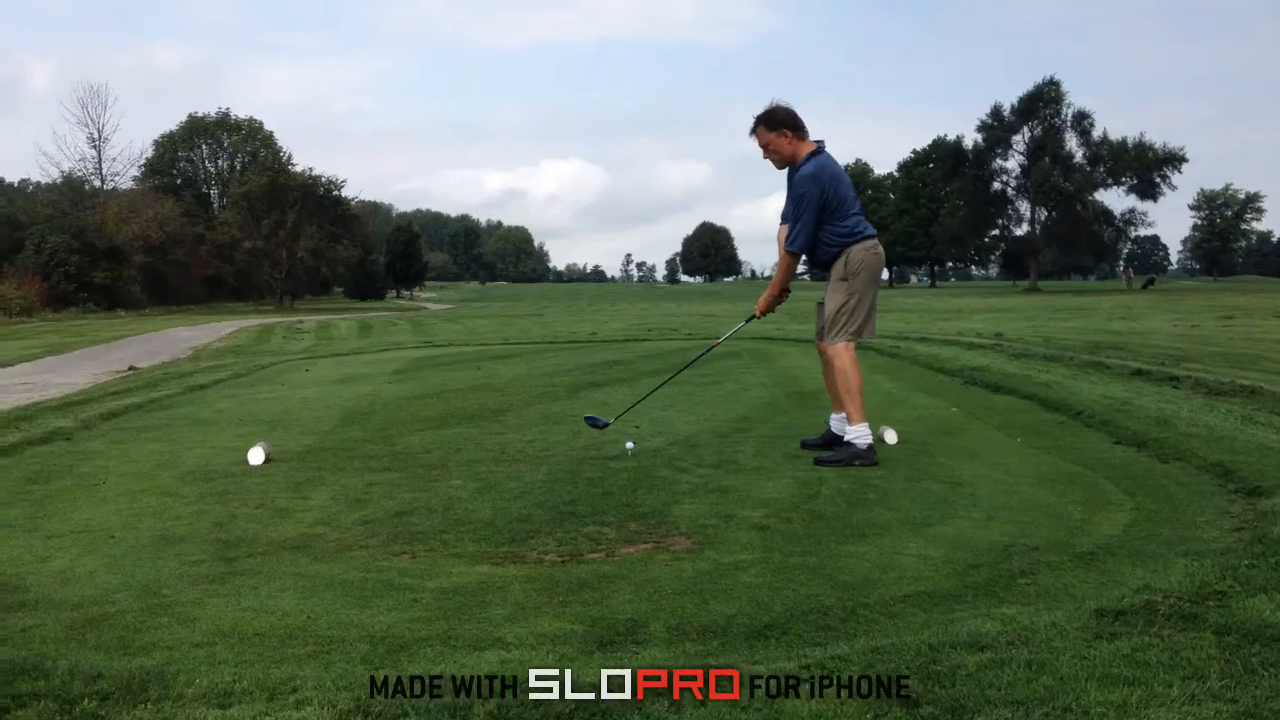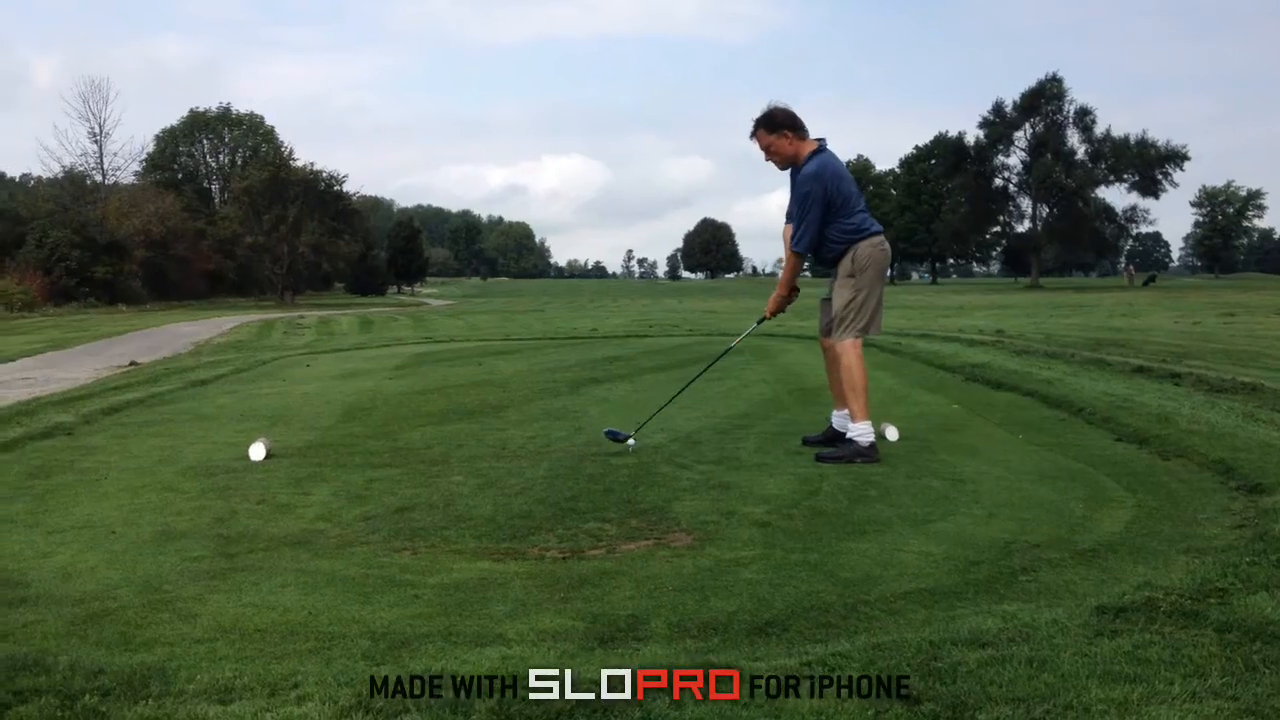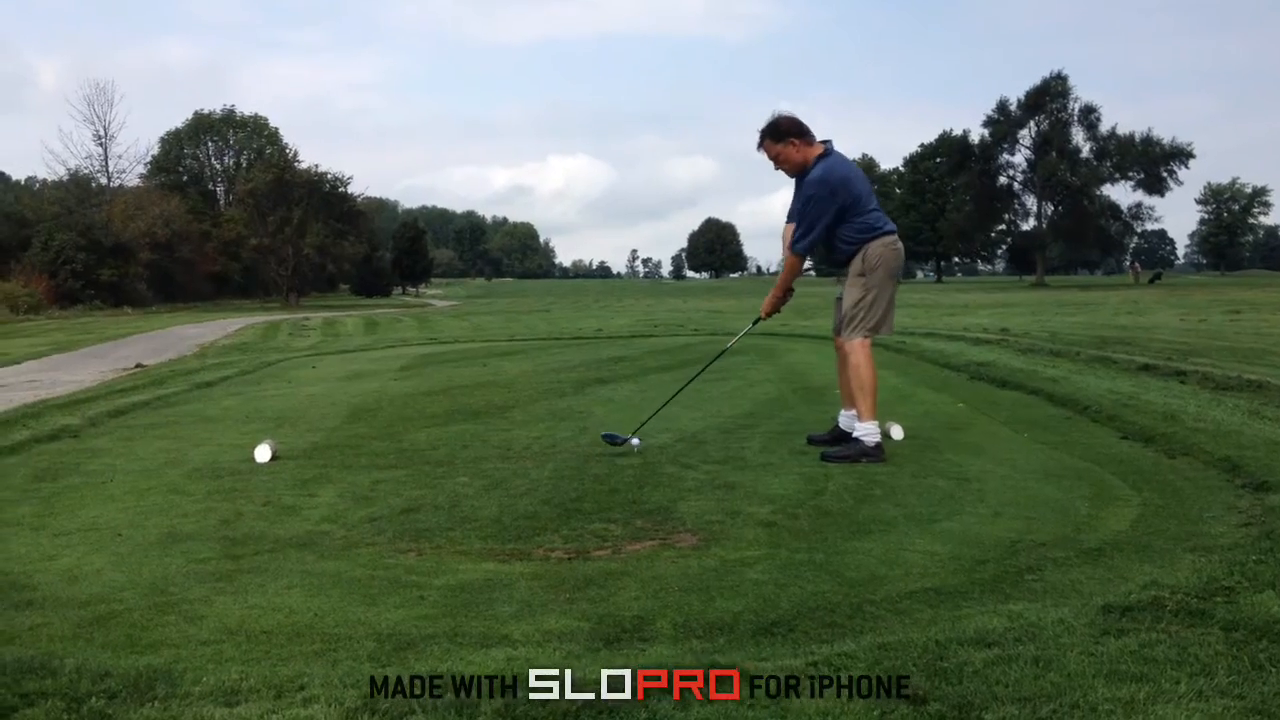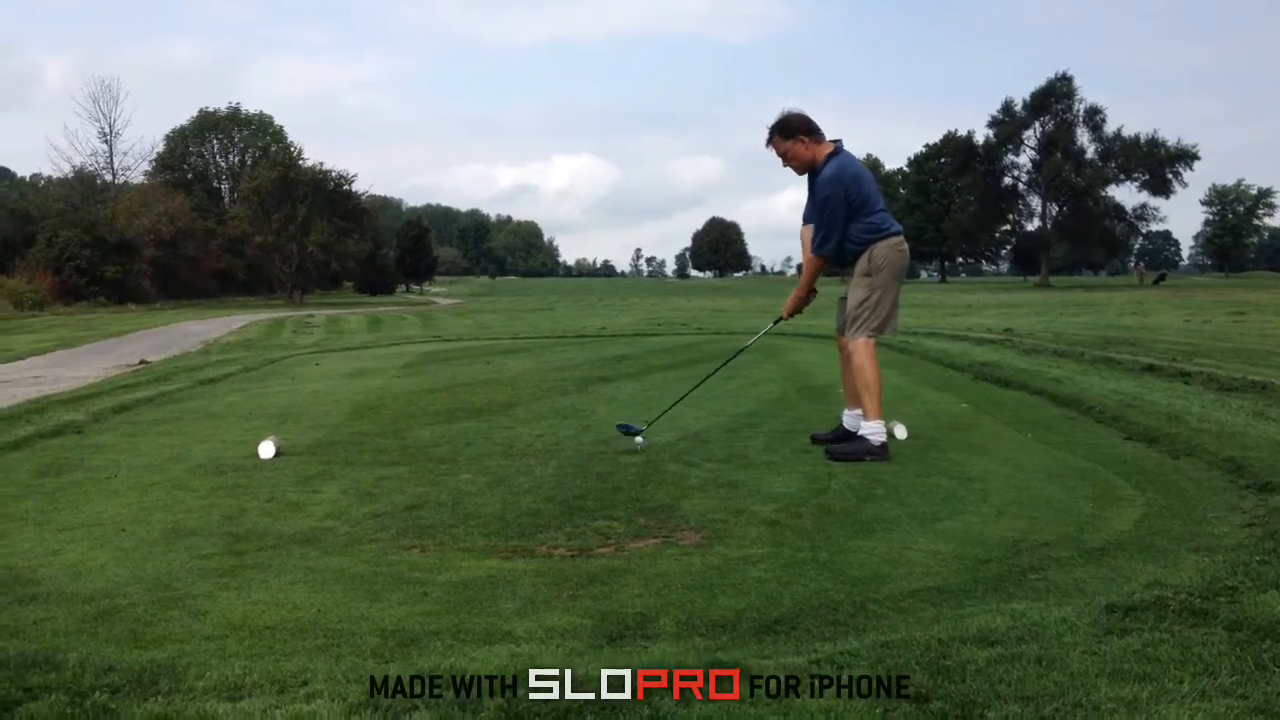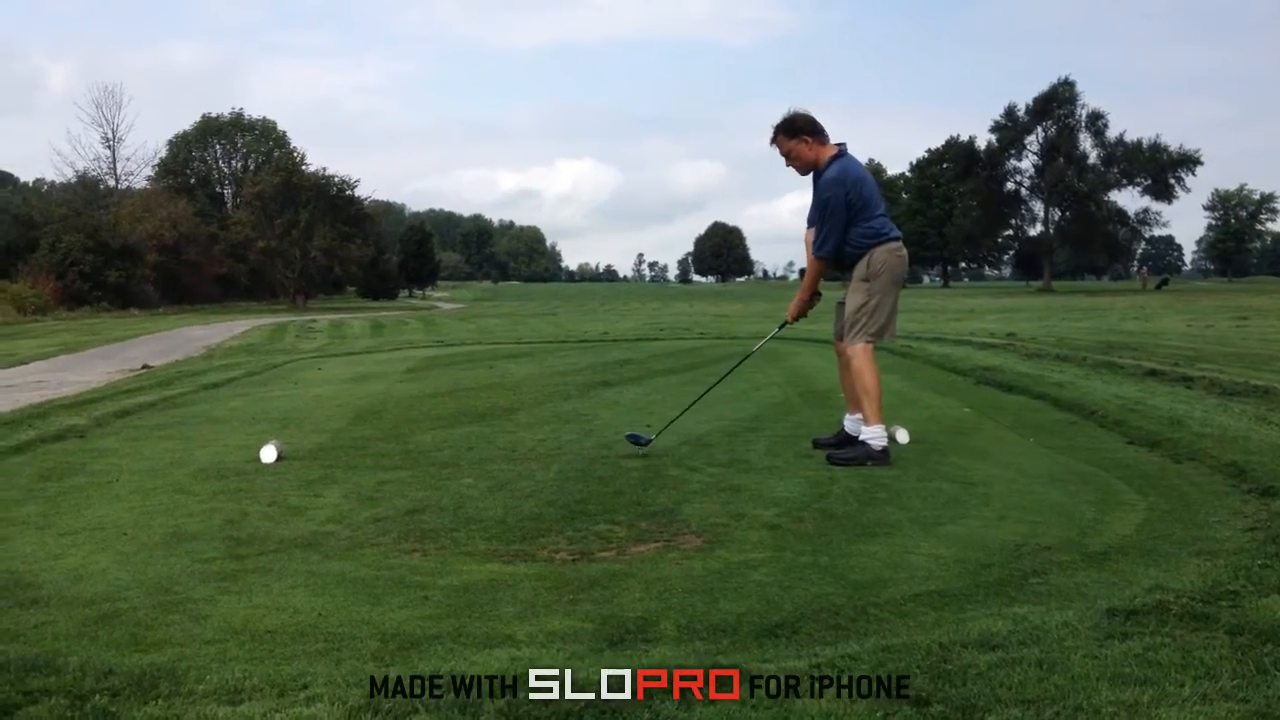
dt=0.3s
person 1, frame 1
left shoulder: (811, 175)
right shoulder: (805, 165)
left elbow: (796, 244)
right elbow: (787, 226)
left wrist: (772, 292)
right wrist: (784, 281)
left hip: (855, 258)
right hip: (845, 259)
left knee: (839, 344)
right knee: (825, 343)
left ankle: (860, 442)
right ankle: (841, 428)
person 1, frame 2
left shoulder: (813, 174)
right shoulder: (808, 164)
left elbow: (802, 244)
right elbow: (792, 225)
left wrist: (781, 292)
right wrist: (789, 281)
left hip: (861, 255)
right hip: (850, 257)
left knee: (847, 341)
right knee: (830, 340)
left ankle: (863, 439)
right ankle: (842, 424)
person 1, frame 3
left shoulder: (821, 178)
right shoulder: (816, 166)
left elbow: (802, 245)
right elbow: (793, 226)
left wrist: (777, 293)
right wrist: (787, 283)
left hip: (874, 253)
right hip: (862, 256)
left knee: (856, 340)
right knee: (842, 339)
left ankle: (868, 438)
right ankle: (849, 425)
person 1, frame 4
left shoulder: (833, 177)
right shoulder: (823, 168)
left elbow: (824, 246)
right elbow: (810, 225)
left wrist: (800, 293)
right wrist: (805, 280)
left hip: (879, 255)
right hip: (866, 257)
left knee: (860, 340)
right knee: (846, 339)
left ankle: (873, 437)
right ankle: (853, 423)
person 1, frame 5
left shoulder: (835, 179)
right shoulder: (829, 169)
left elbow: (825, 249)
right elbow: (814, 230)
left wrist: (803, 296)
right wrist: (810, 285)
left hip: (877, 259)
right hip: (867, 261)
left knee: (858, 345)
right knee: (844, 344)
left ankle: (875, 442)
right ankle: (854, 428)
